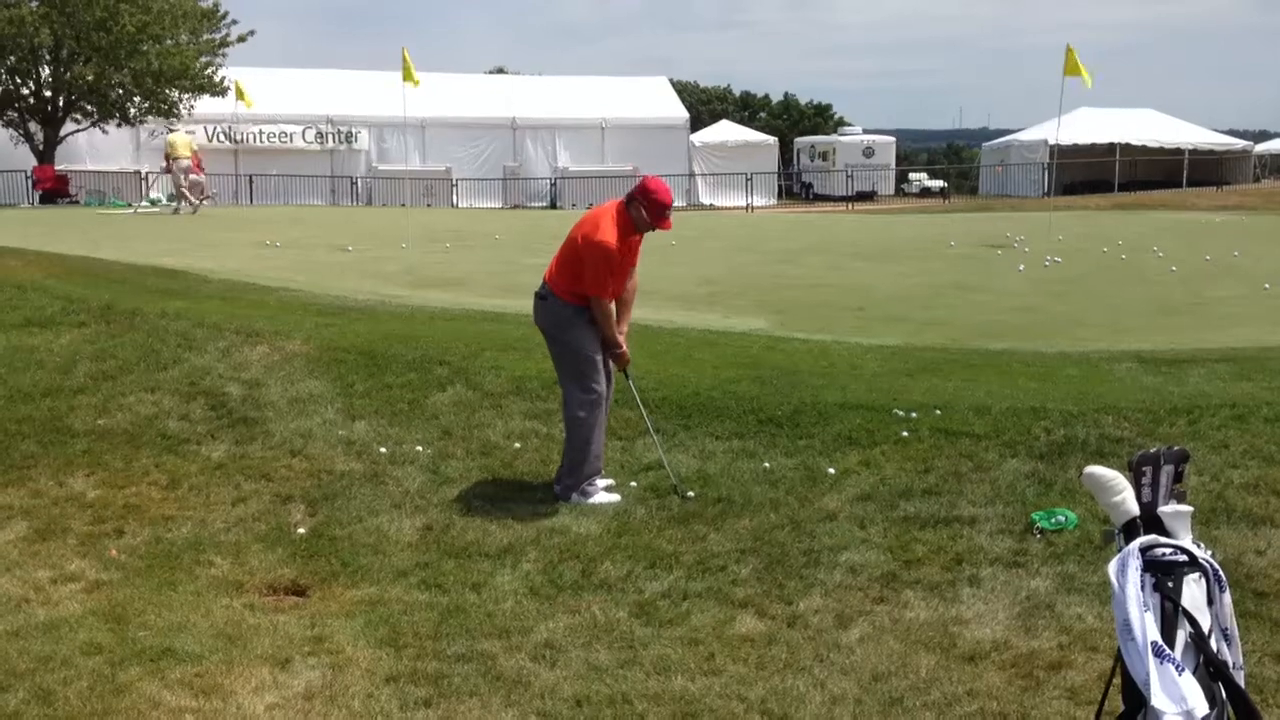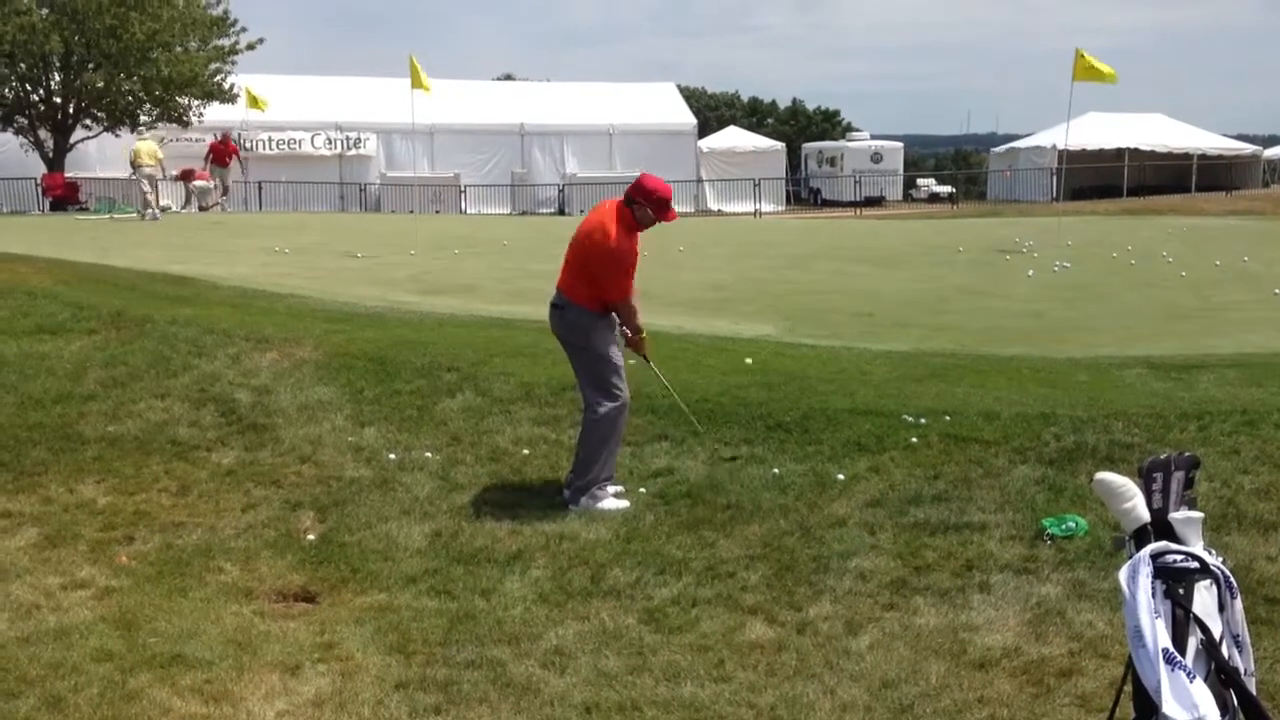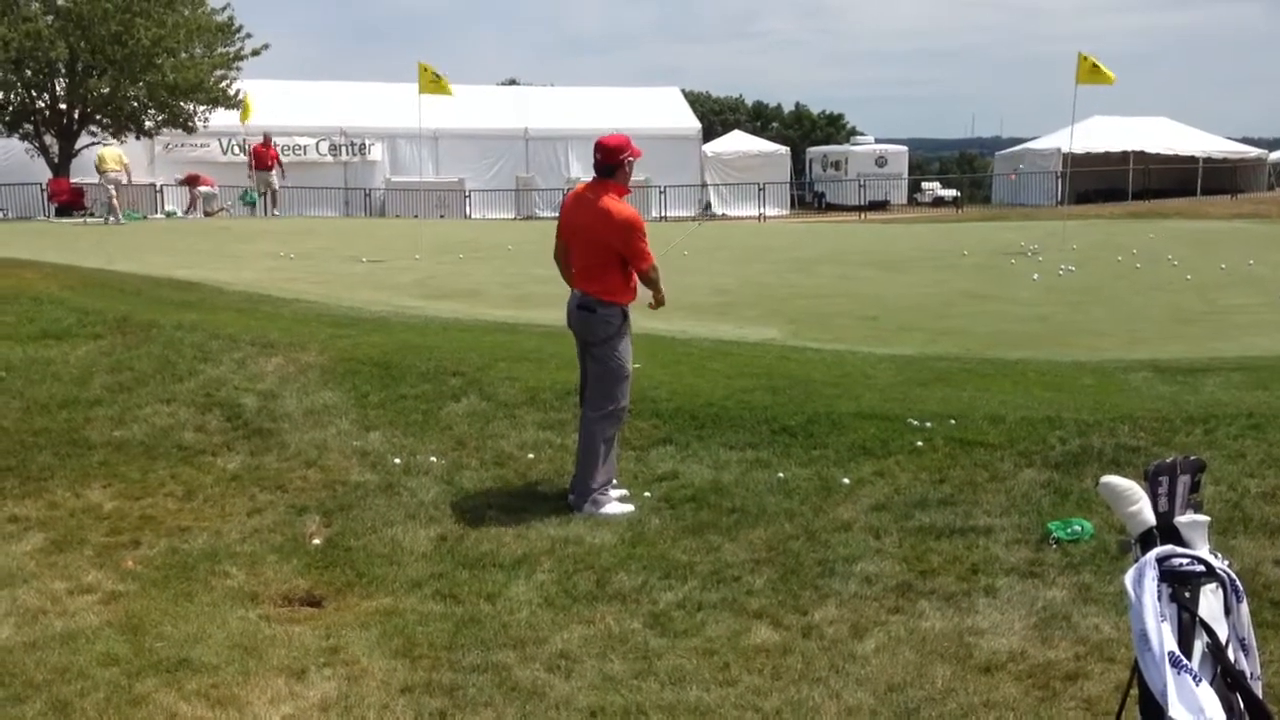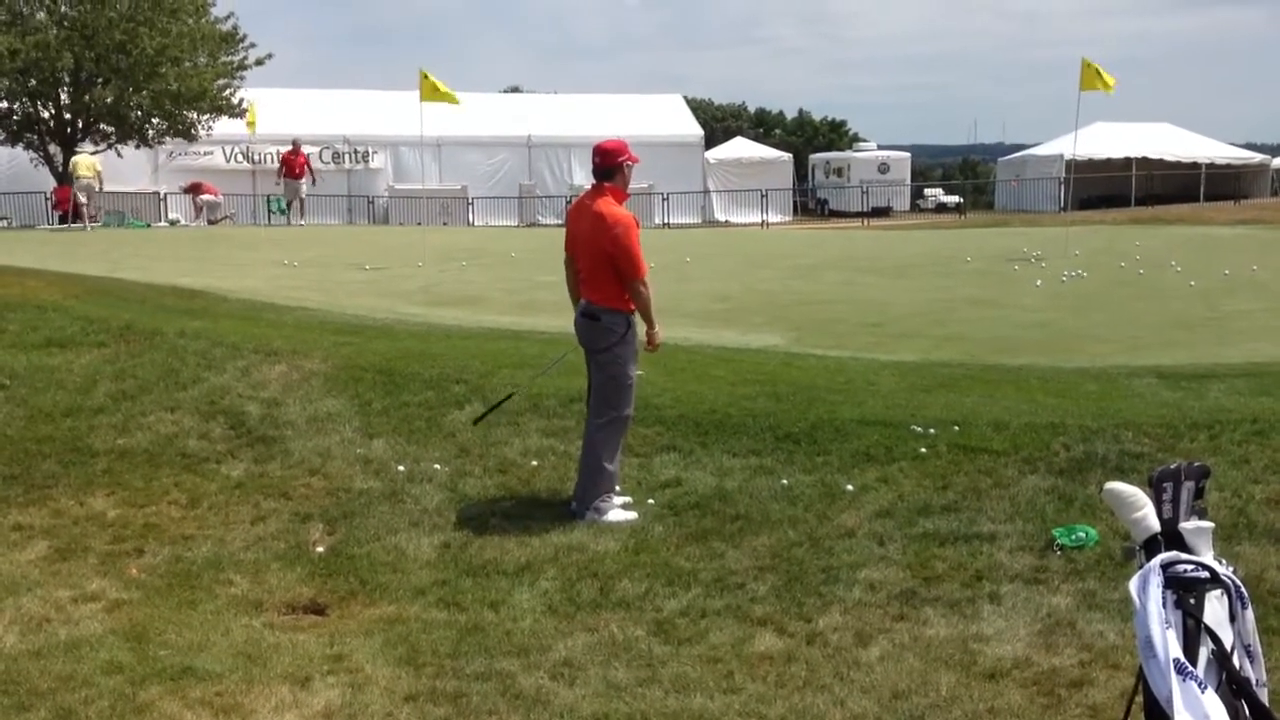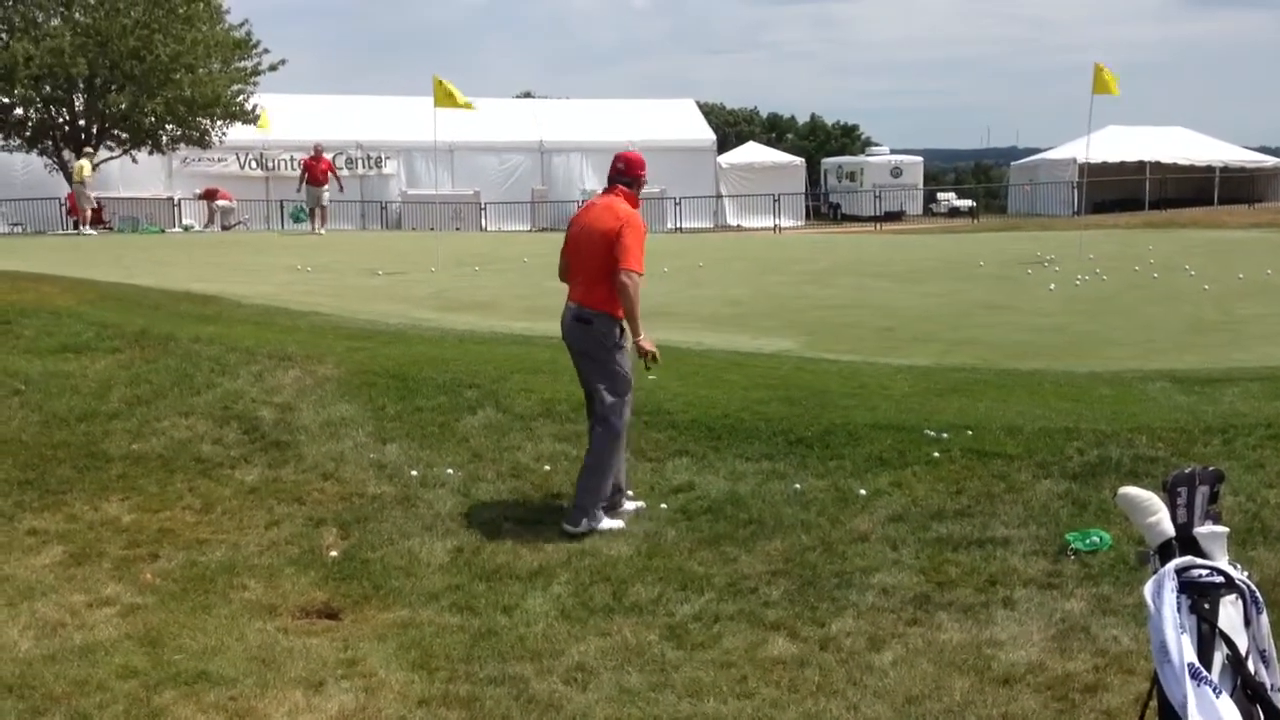
dt=1s
person 1, frame 1
left shoulder: (633, 223)
right shoulder: (603, 238)
left elbow: (628, 277)
right elbow: (600, 300)
left wrist: (622, 332)
right wrist: (615, 345)
left hip: (583, 307)
right hip: (562, 309)
left knee: (600, 387)
right knee: (588, 393)
left ankle: (582, 472)
right ankle: (576, 485)
person 1, frame 2
left shoulder: (624, 215)
right shoulder: (611, 241)
left elbow: (624, 284)
right elbow: (621, 301)
left wrist: (632, 328)
right wrist: (637, 333)
left hip: (588, 310)
right hip: (579, 316)
left knee: (605, 395)
right knee: (612, 398)
left ankle: (585, 478)
right ankle: (586, 490)
person 1, frame 3
left shoulder: (573, 198)
right shoulder: (624, 216)
left elbow: (561, 254)
right elbow: (647, 270)
right wrist: (659, 294)
left hip: (580, 306)
right hip: (606, 315)
left knee: (595, 401)
right knee: (608, 406)
left ankle: (594, 480)
right ankle: (589, 495)
person 1, frame 4
left shoulder: (579, 207)
right shoulder: (618, 218)
left elbow: (571, 266)
right elbow: (637, 283)
right wrist: (652, 327)
left hip: (589, 316)
right hip: (612, 321)
left knee: (602, 409)
right knee: (612, 413)
left ankle: (599, 488)
right ankle: (592, 502)
person 1, frame 5
left shoulder: (584, 212)
right shoulder: (628, 218)
left elbow: (564, 272)
right elbow: (626, 279)
right wrist: (638, 335)
left hip: (574, 318)
right hip: (600, 325)
left knee: (604, 413)
right knee: (612, 417)
left ankle: (610, 497)
right ankle: (586, 512)
